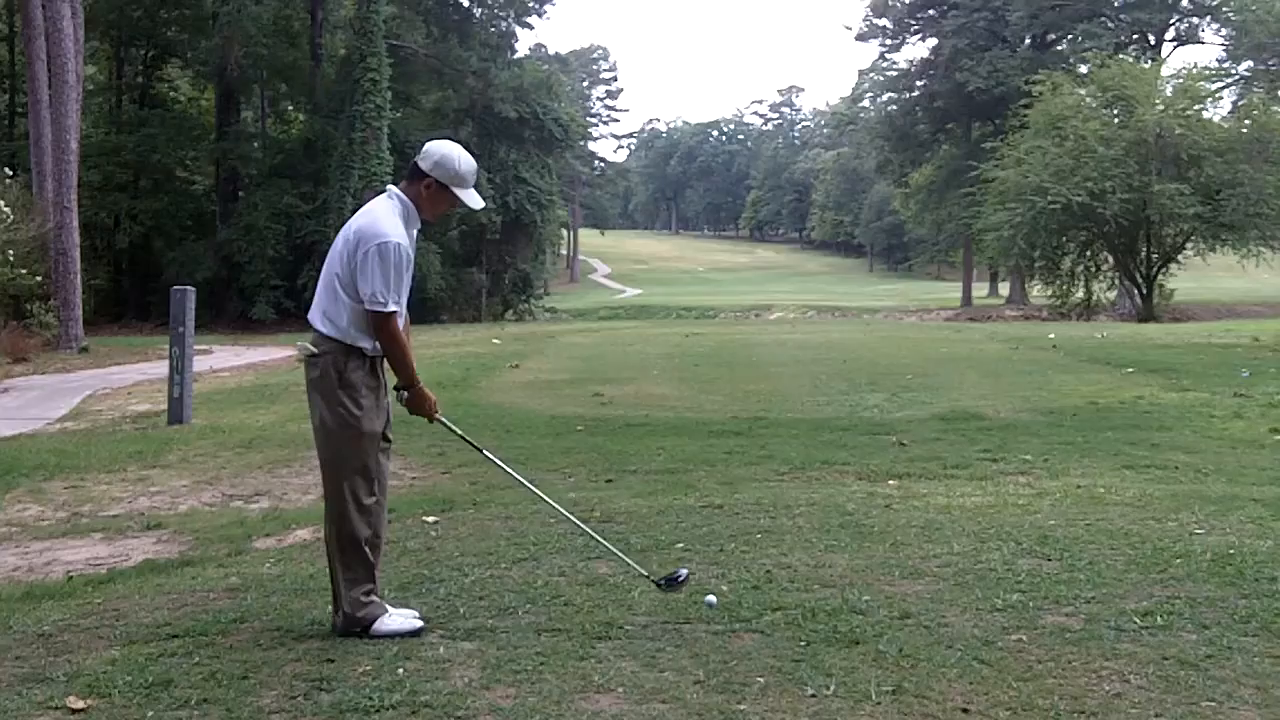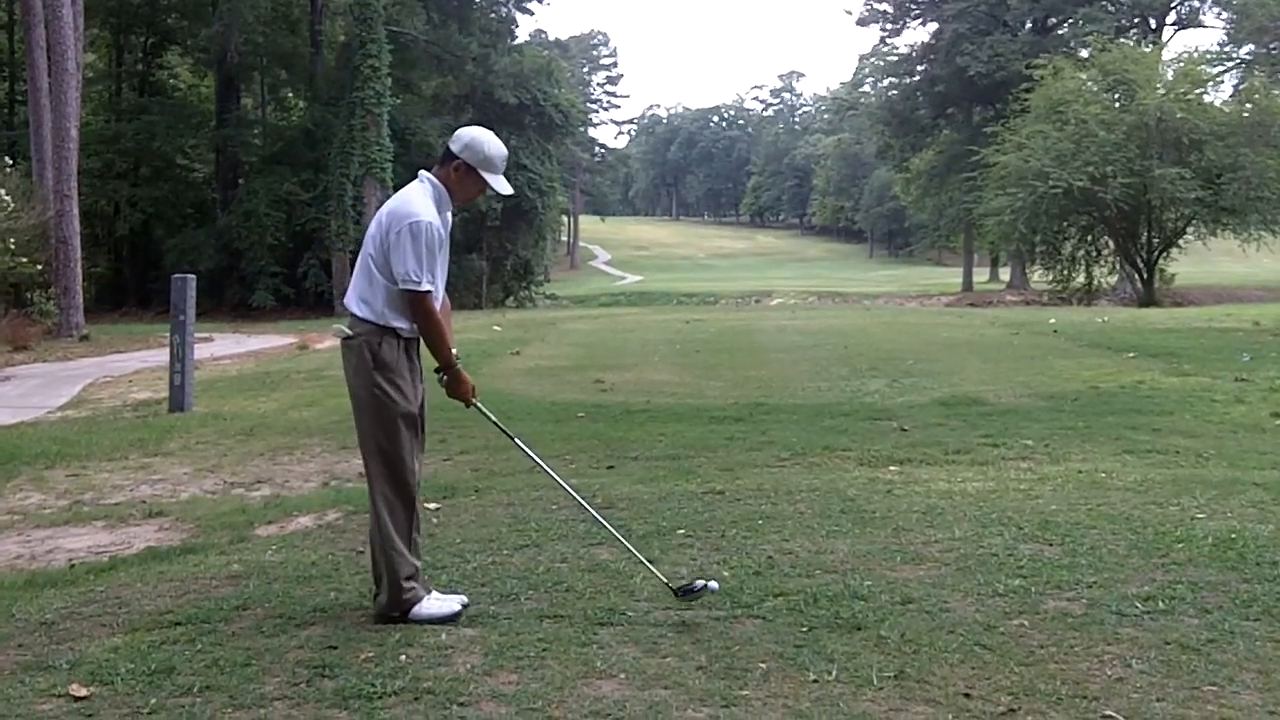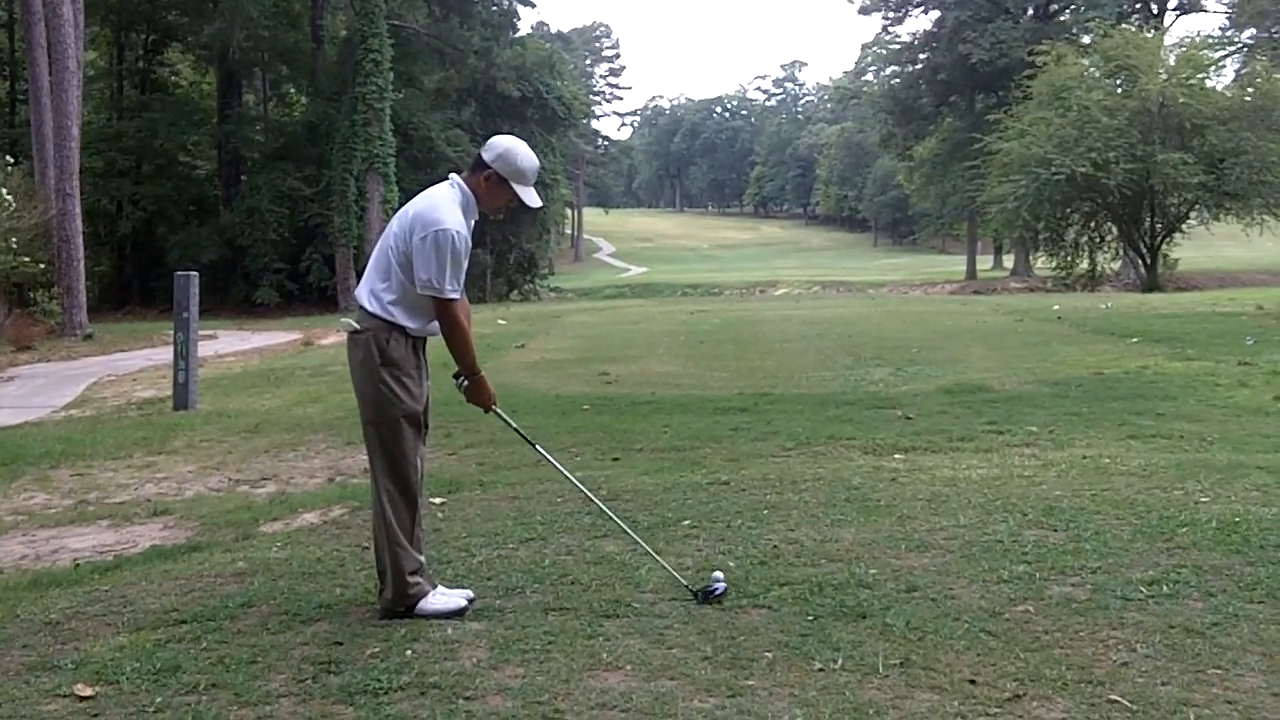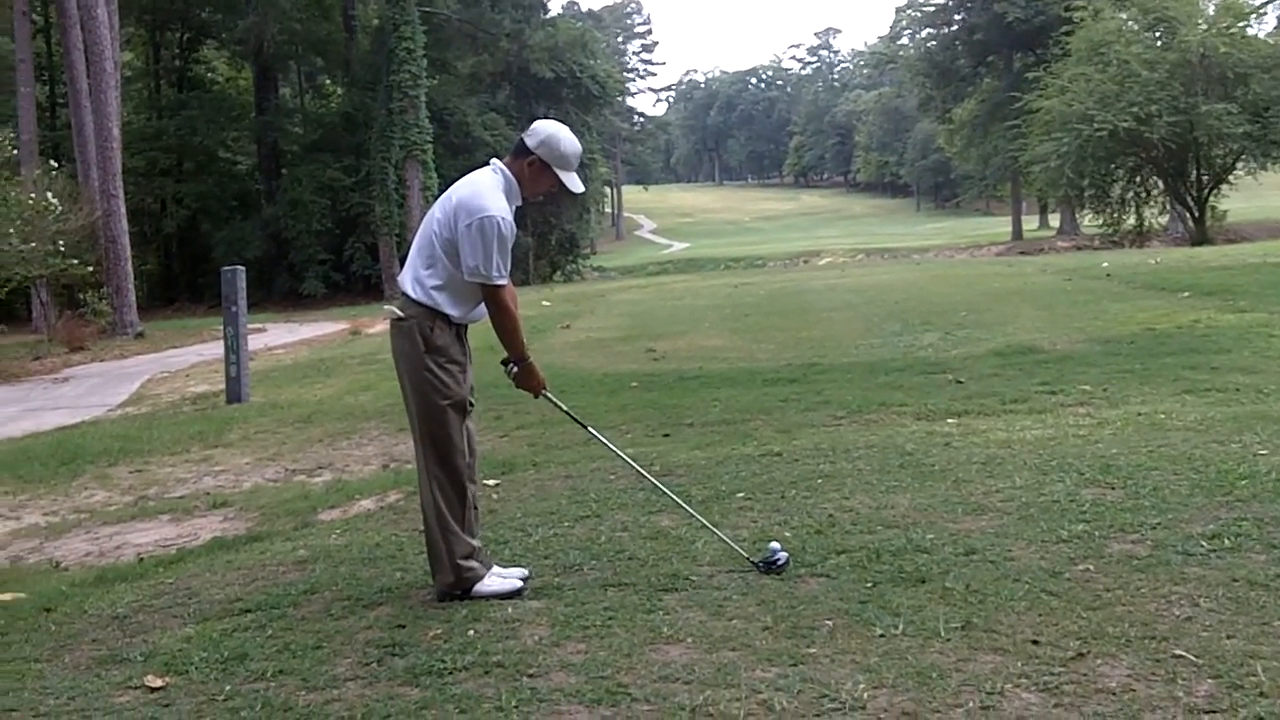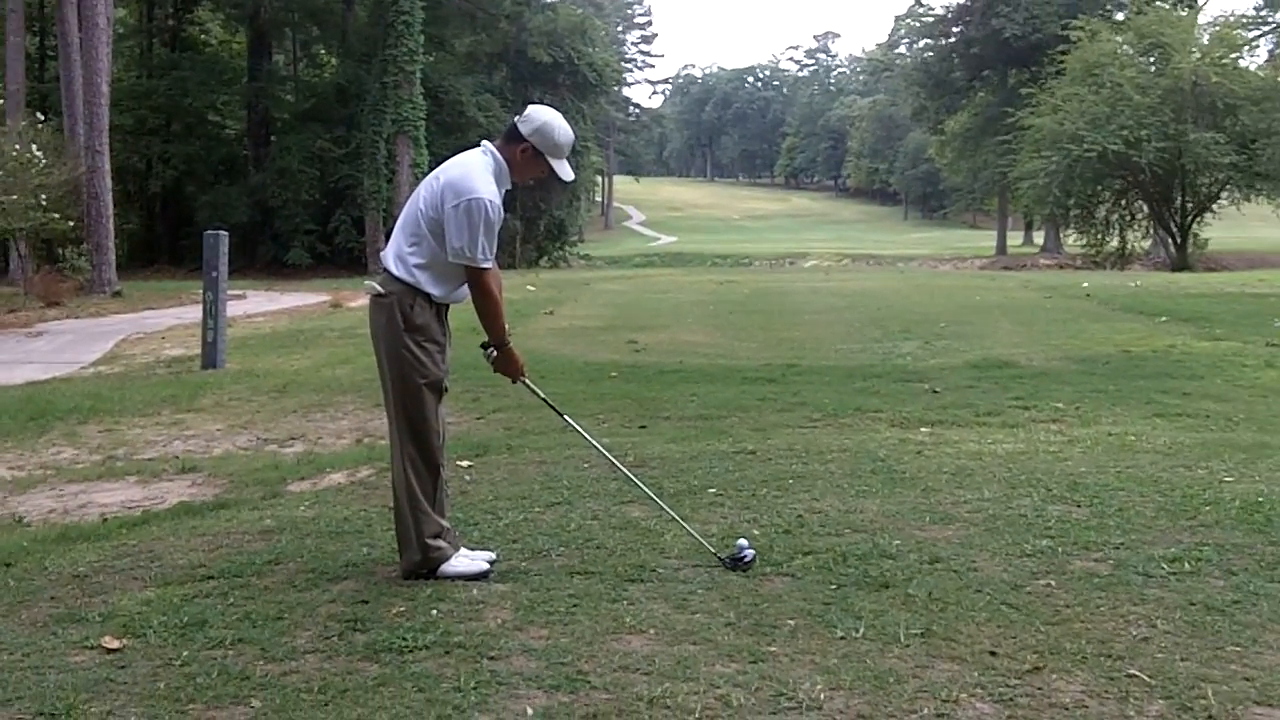
dt=1s
person 1, frame 1
left shoulder: (393, 216)
right shoulder: (387, 235)
left elbow: (395, 314)
right elbow: (383, 323)
left wrist: (410, 376)
right wrist: (414, 388)
left hip: (360, 365)
right hip: (343, 365)
left knee: (370, 489)
right knee: (353, 491)
left ankle: (360, 597)
right ankle: (358, 608)
person 1, frame 2
left shoulder: (433, 207)
right shoulder: (418, 215)
left elbow: (437, 293)
right elbow: (420, 304)
left wrist: (450, 357)
right wrist: (452, 369)
left hip: (397, 346)
right hip: (380, 347)
left knee: (403, 474)
right knee: (394, 476)
left ankle: (408, 584)
right ankle: (398, 595)
person 1, frame 3
left shoulder: (452, 203)
right shoulder: (445, 223)
left elbow: (456, 297)
right elbow: (447, 312)
left wrist: (468, 368)
right wrist: (475, 376)
left hip: (401, 340)
right hip: (385, 342)
left knee: (408, 467)
right knee: (398, 470)
left ankle: (412, 579)
right ankle: (403, 591)
person 1, frame 4
left shoulder: (490, 185)
right shoulder: (490, 210)
left elbow: (501, 285)
right elbow: (497, 298)
left wrist: (519, 352)
right wrist: (524, 363)
left hip: (440, 326)
right hip: (429, 329)
left knee: (460, 451)
right knee: (445, 455)
left ankle: (469, 560)
right ankle: (457, 574)
person 1, frame 5
left shoulder: (479, 166)
right shoulder: (478, 192)
left elbow: (486, 267)
right elbow: (480, 280)
left wrist: (499, 335)
right wrist: (504, 347)
left hip: (420, 304)
right hip: (407, 307)
left knee: (426, 433)
right knee: (418, 435)
left ankle: (436, 541)
right ankle: (425, 553)
